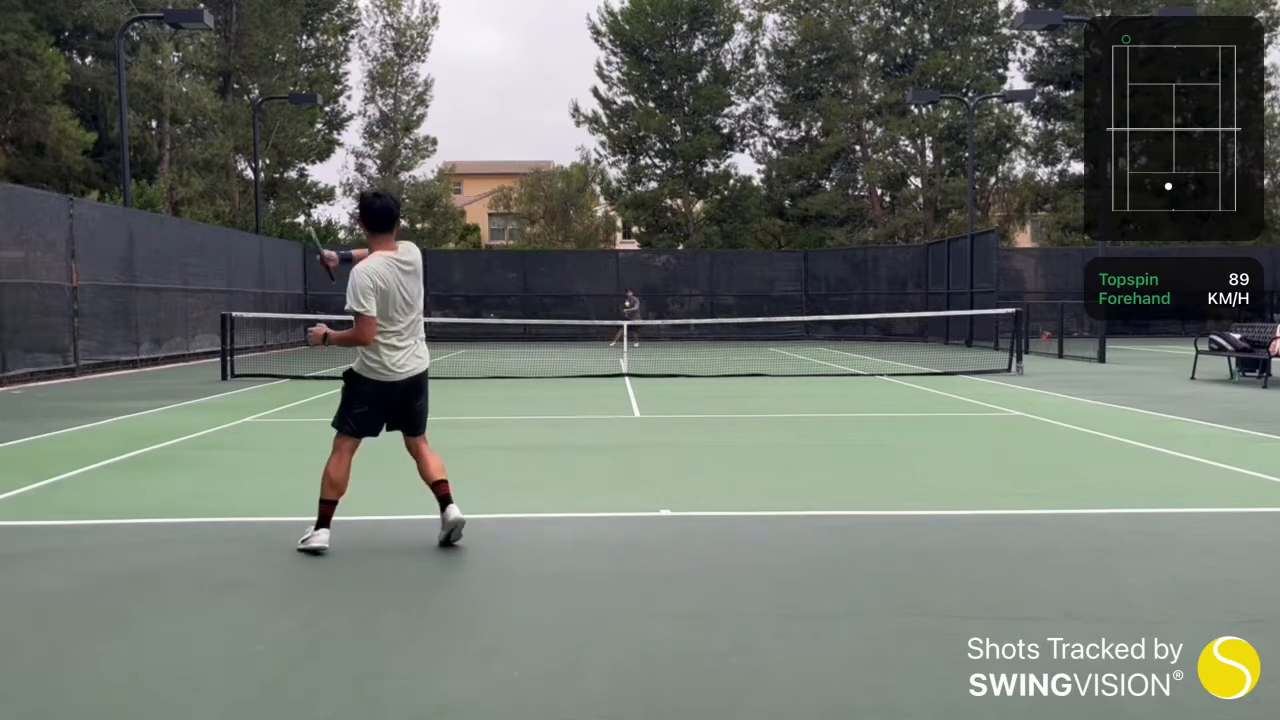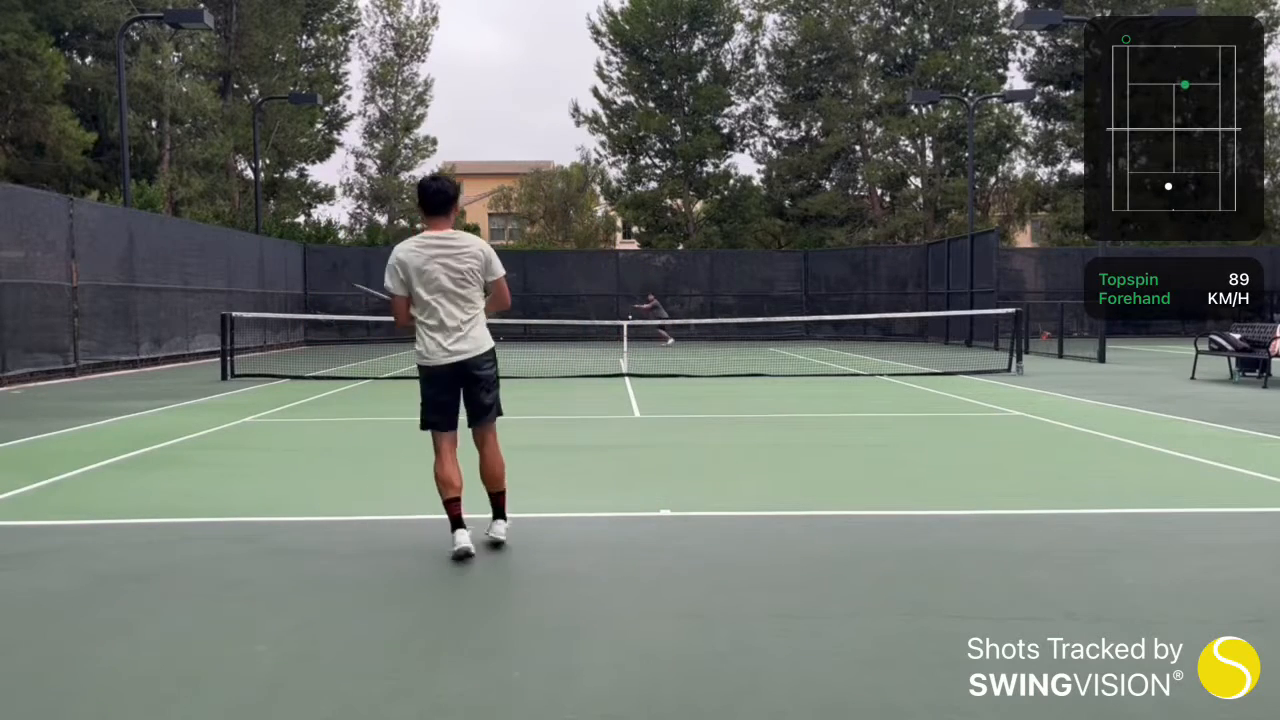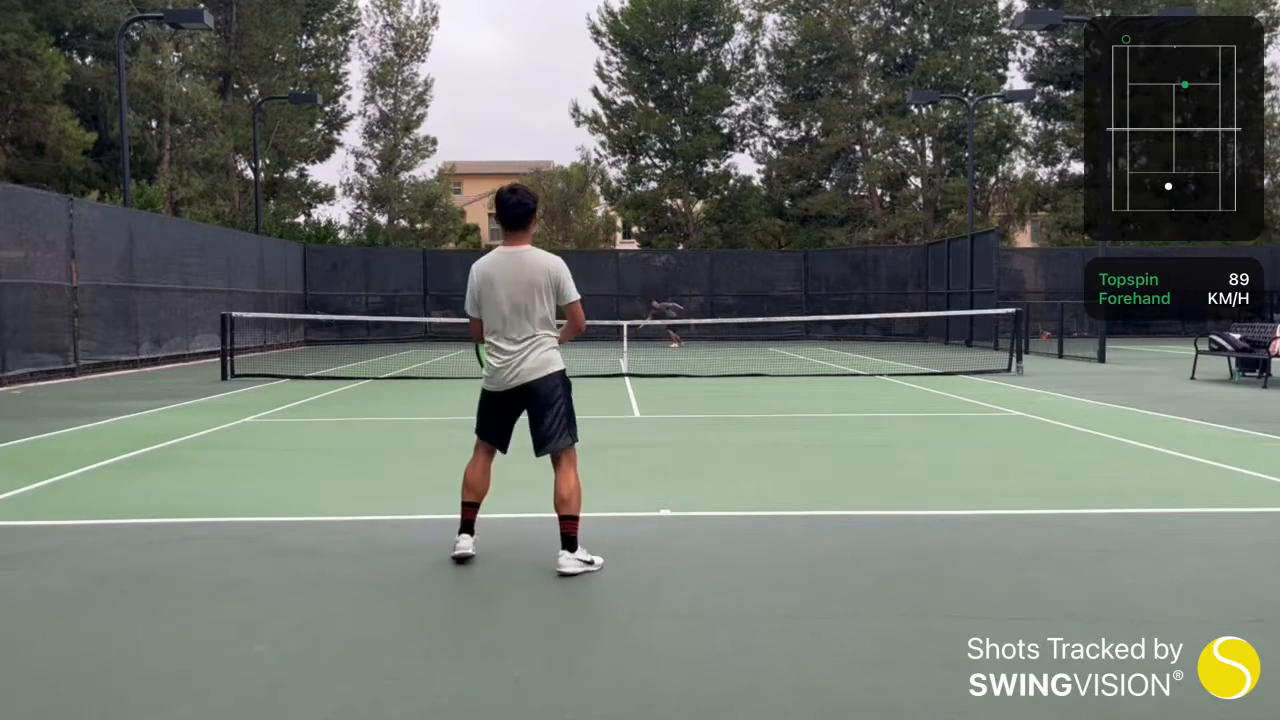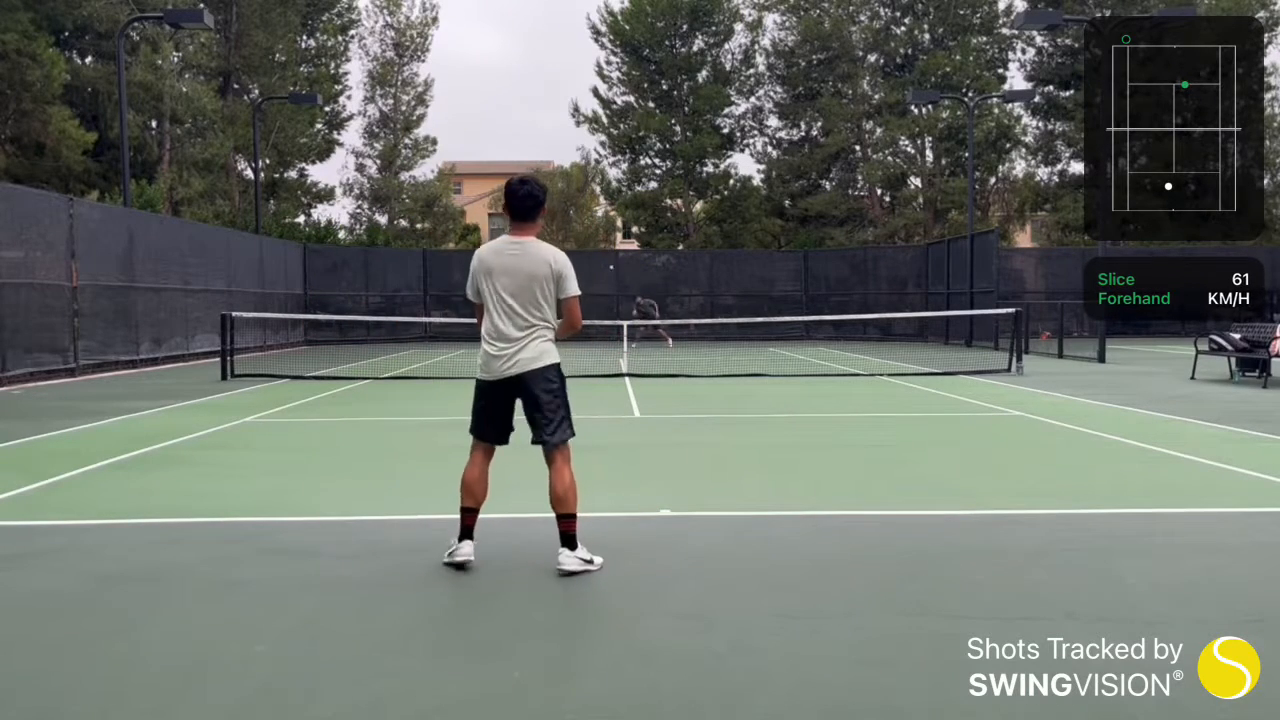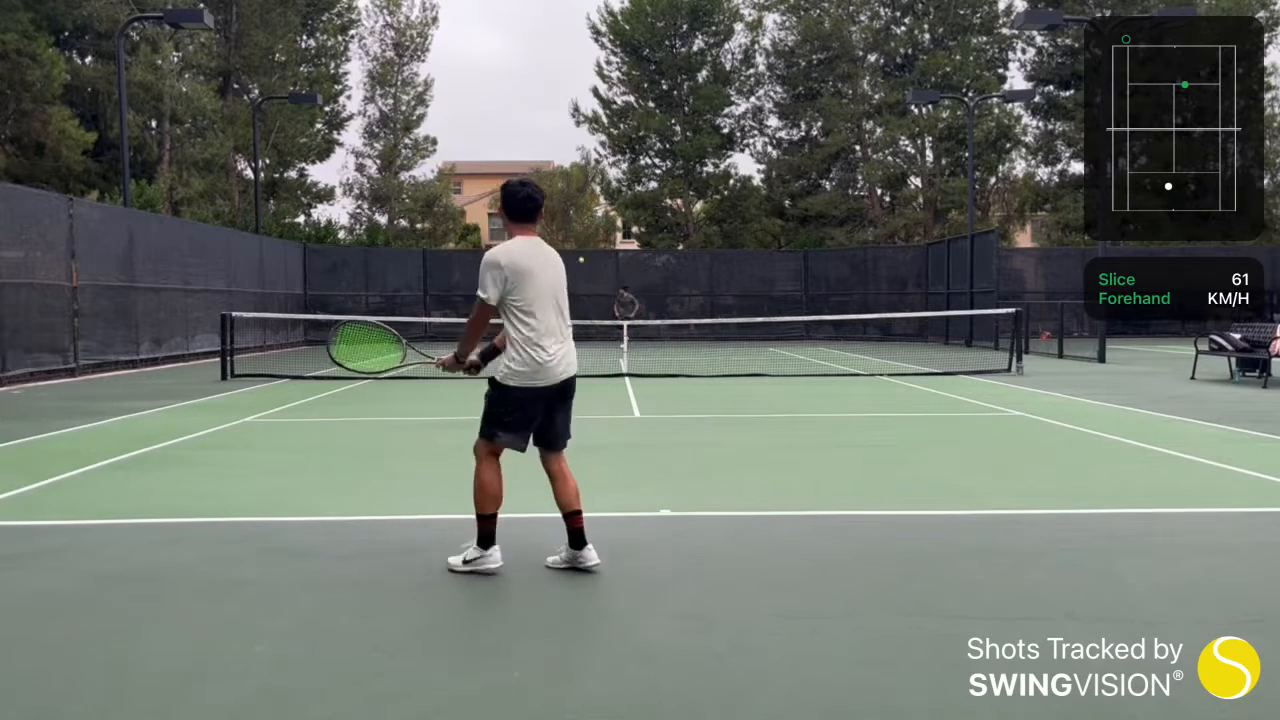
dt=0.5s
person 1, frame 1
left shoulder: (364, 273)
right shoulder: (412, 253)
left elbow: (365, 336)
left wrist: (326, 336)
right wrist: (341, 256)
left hip: (376, 374)
right hip: (416, 369)
left knee: (343, 447)
right knee: (418, 444)
left ankle: (321, 529)
right ankle: (449, 509)
person 1, frame 2
left shoulder: (403, 253)
right shoulder: (477, 246)
left elbow: (401, 315)
right elbow: (503, 301)
left hip: (433, 360)
right hip: (478, 353)
left knee: (444, 446)
right knee: (487, 438)
left ankle: (459, 531)
right ankle: (499, 520)
person 1, frame 3
left shoulder: (479, 269)
right shoulder: (552, 265)
left elbow: (477, 332)
right elbow: (578, 324)
left hip: (499, 377)
right hip: (545, 374)
left knee: (483, 452)
right knee: (565, 460)
left ankle: (465, 536)
right ankle: (570, 551)
person 1, frame 4
left shoulder: (482, 256)
right shoulder: (555, 258)
left elbow: (481, 312)
right elbow: (574, 322)
left hip: (493, 368)
right hip: (540, 366)
left knee: (481, 452)
right knee: (559, 456)
left ankle: (464, 542)
right ankle: (570, 549)
person 1, frame 5
left shoulder: (499, 256)
right shoulder: (553, 258)
left elbow: (480, 320)
left wrist: (460, 356)
right wrist: (487, 354)
left hip: (524, 375)
right hip: (563, 371)
left knee: (487, 453)
right knee: (554, 458)
left ankle: (486, 547)
right ankle: (579, 547)
